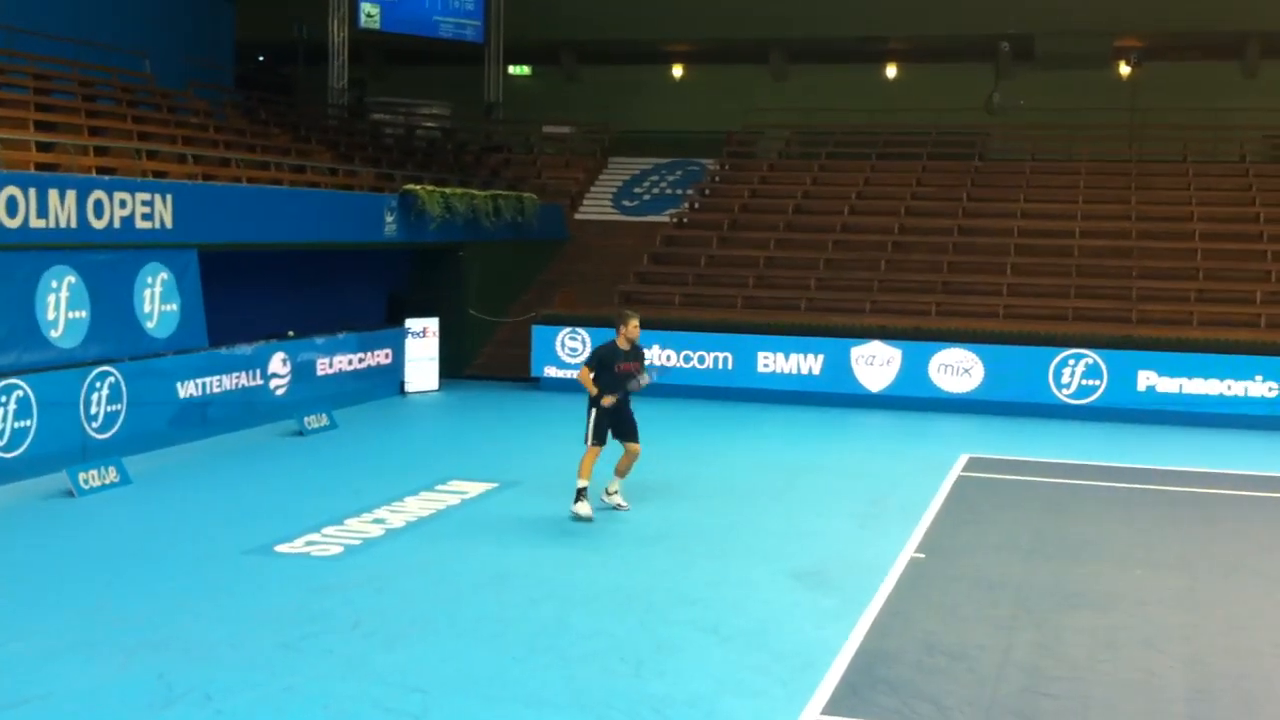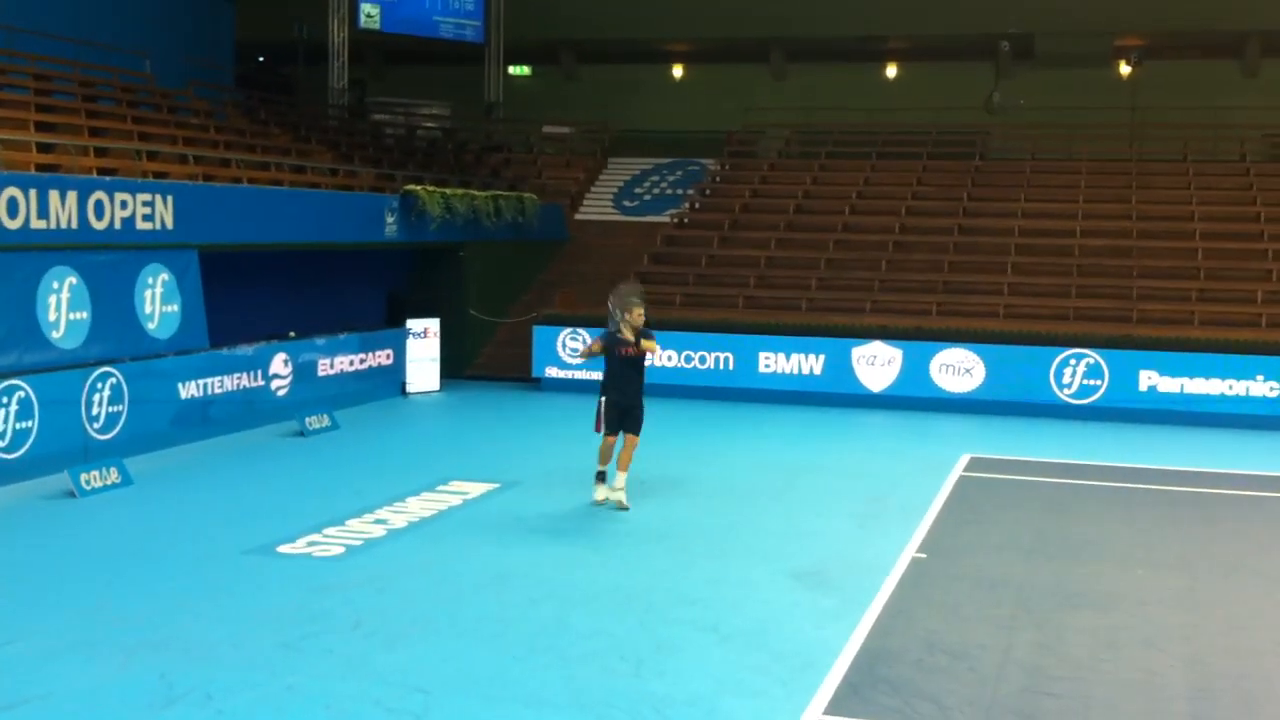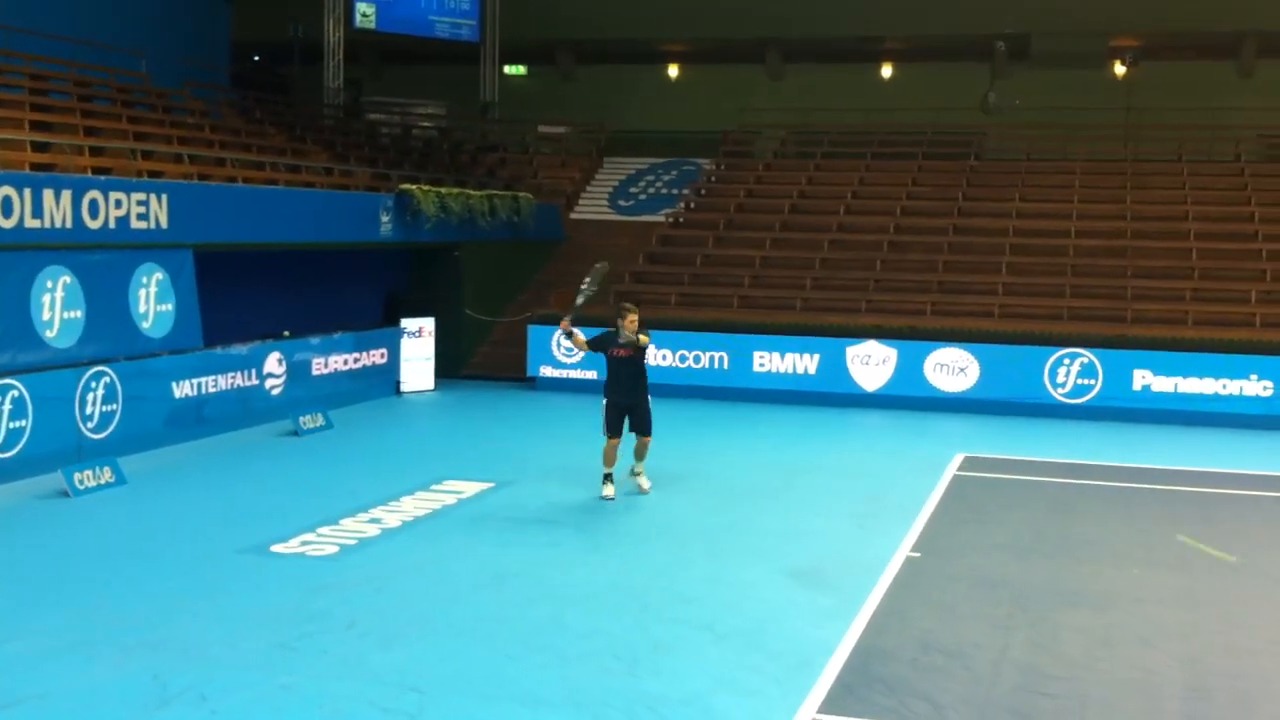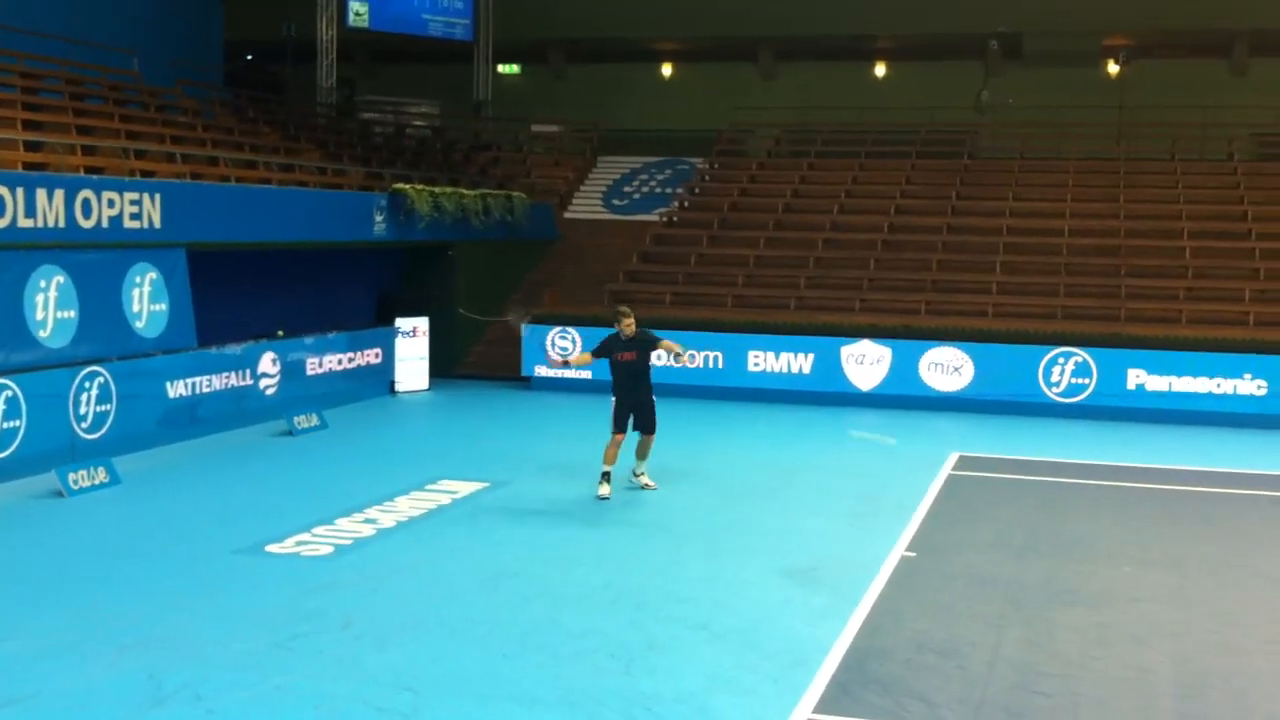
dt=0.2s
person 1, frame 1
left shoulder: (637, 351)
right shoulder: (604, 351)
left elbow: (643, 374)
right elbow: (583, 373)
left wrist: (641, 380)
right wrist: (598, 396)
left hip: (623, 408)
right hip: (600, 407)
left knee: (633, 451)
right knee: (594, 449)
left ankle: (612, 492)
right ankle: (581, 500)
person 1, frame 2
left shoulder: (645, 336)
right shoulder: (610, 337)
left elbow: (654, 348)
right elbow: (586, 355)
left wrist: (634, 340)
right wrist: (592, 349)
left hip: (634, 398)
right hip: (611, 396)
left knee: (631, 441)
right knee: (609, 440)
left ankle: (618, 488)
right ankle: (600, 480)
person 1, frame 3
left shoulder: (640, 335)
right shoulder: (606, 338)
left elbow: (644, 340)
right elbow: (582, 345)
left wrist: (633, 339)
right wrist: (569, 333)
left hip: (639, 397)
right hip: (614, 398)
left knee: (644, 438)
right knee: (613, 441)
left ankle: (637, 471)
right ankle: (608, 480)
person 1, frame 4
left shoulder: (644, 337)
right shoulder: (610, 342)
left elbow: (664, 345)
right elbow: (589, 357)
left wrist: (677, 353)
right wrist: (566, 362)
left hip: (644, 396)
right hip: (621, 397)
left knee: (648, 437)
right knee: (617, 438)
left ankle: (639, 472)
right ankle: (604, 480)
